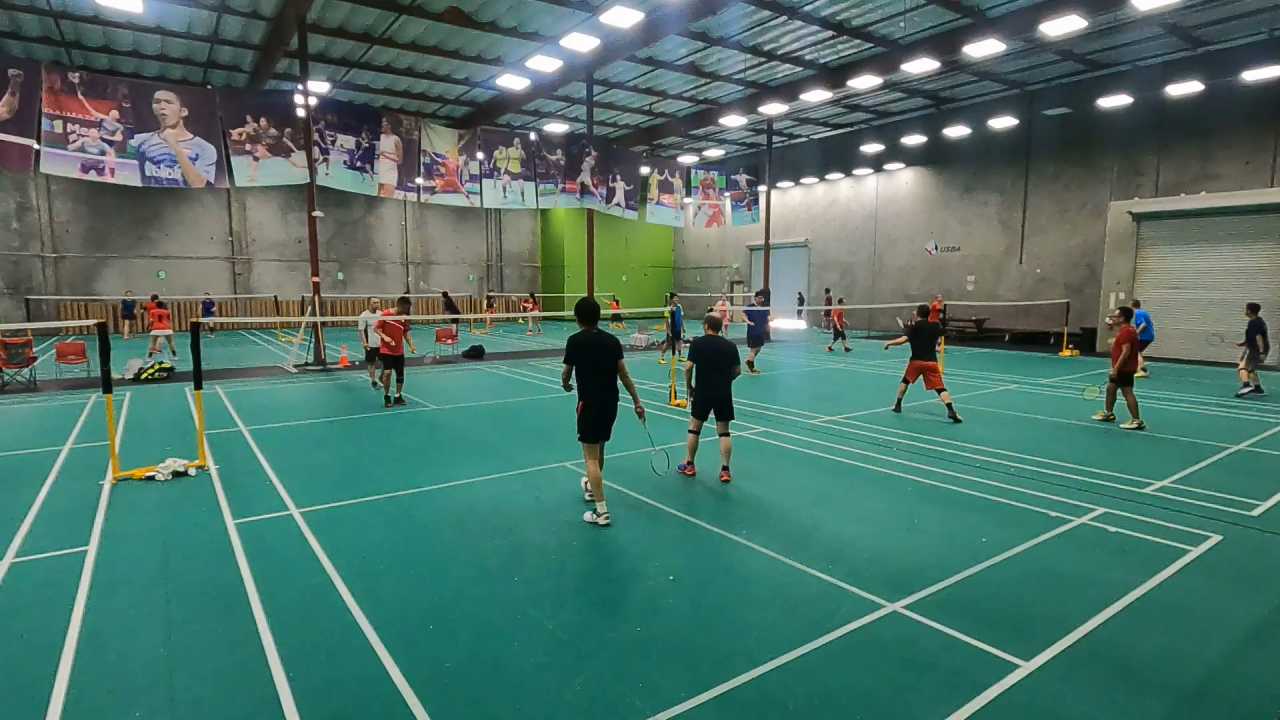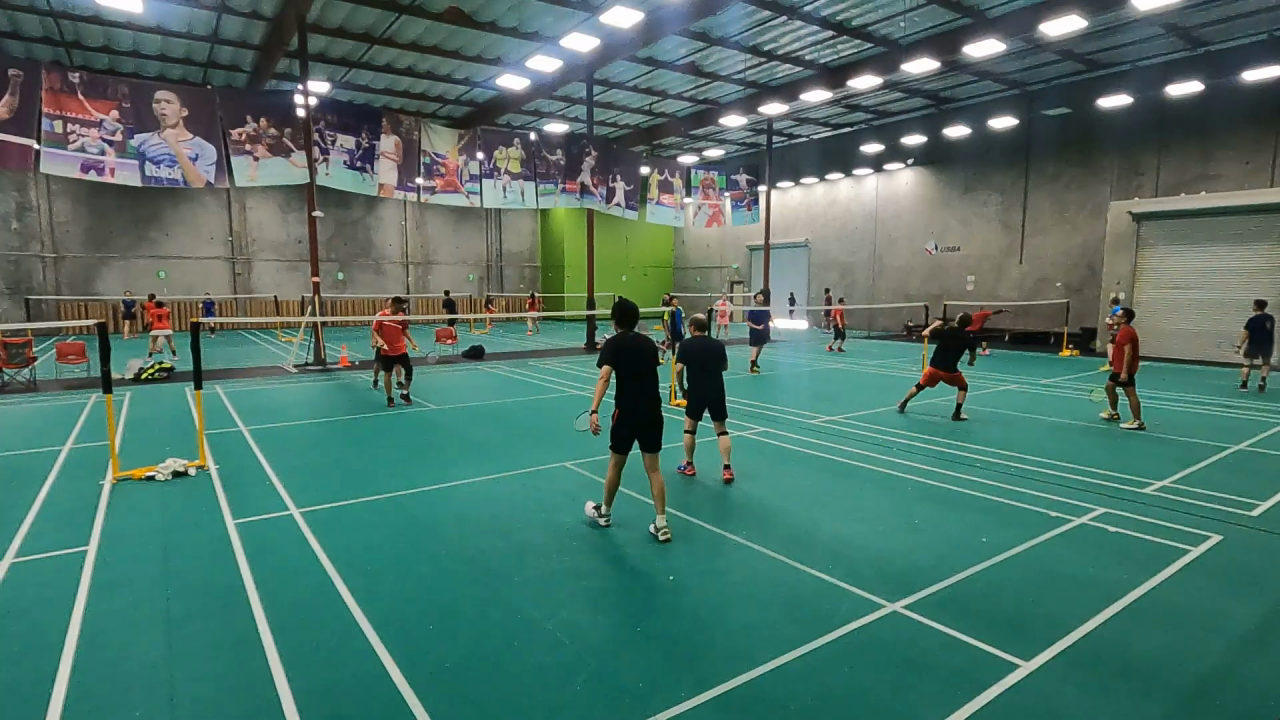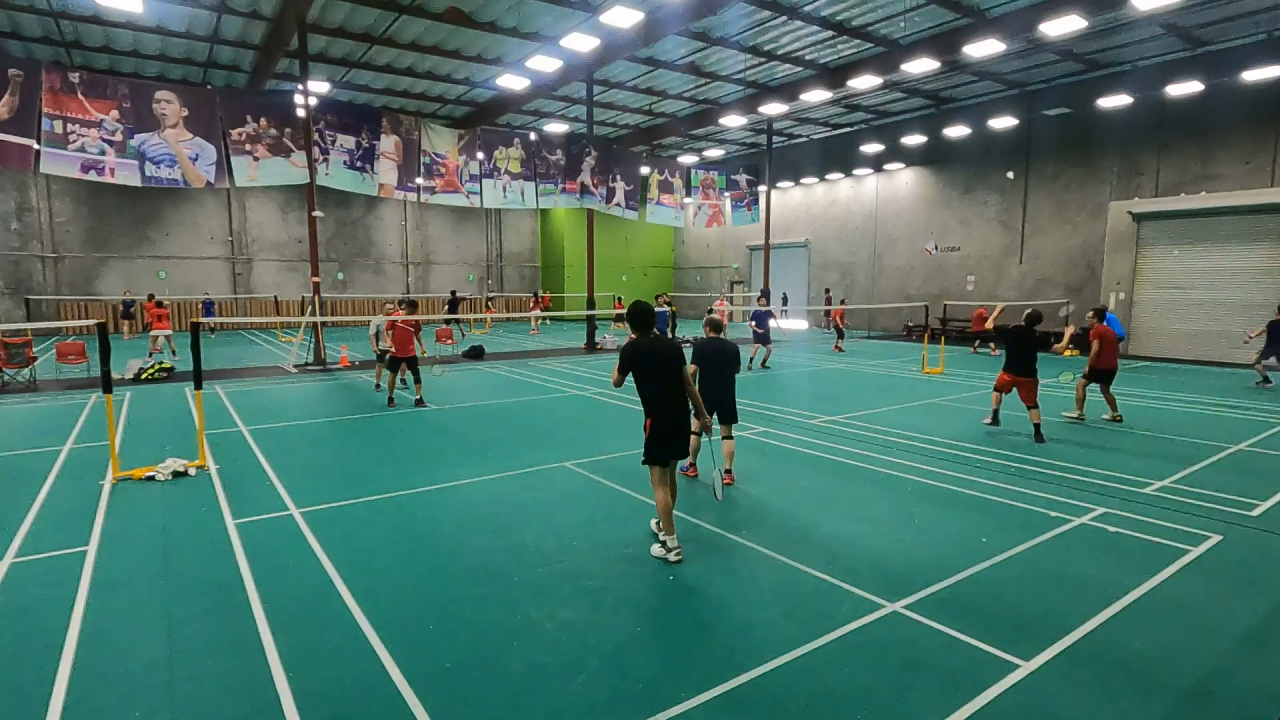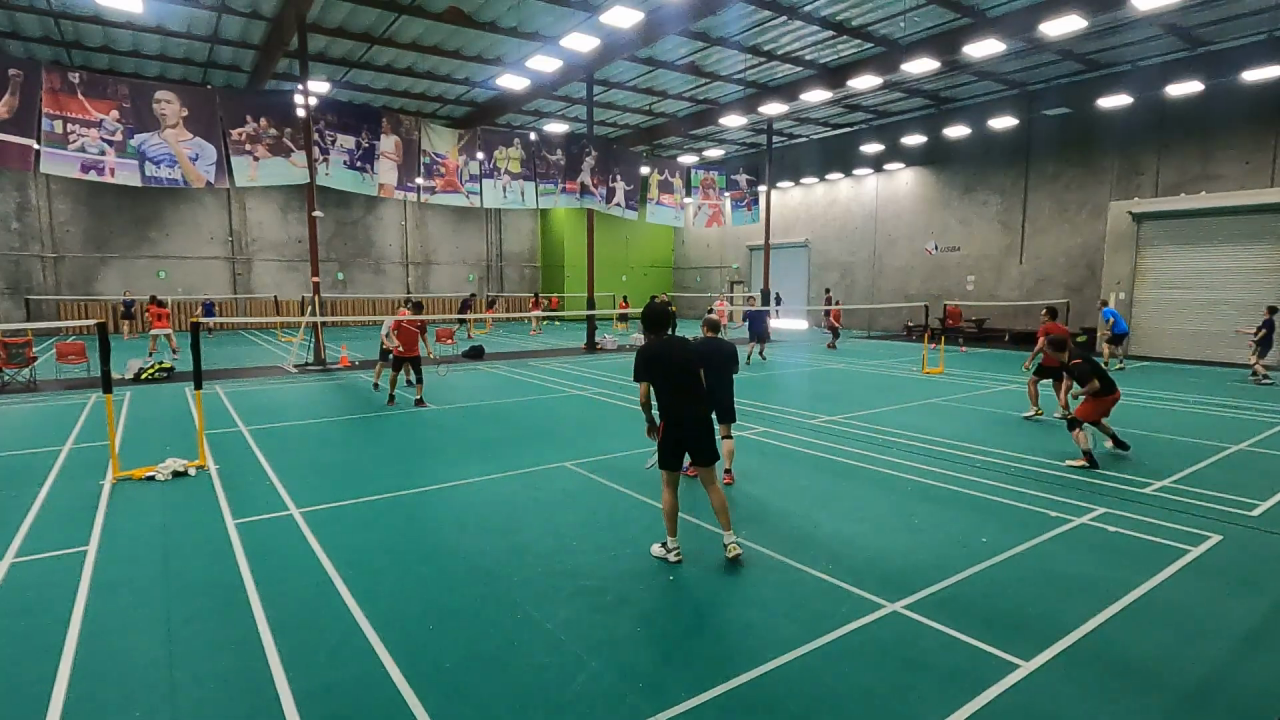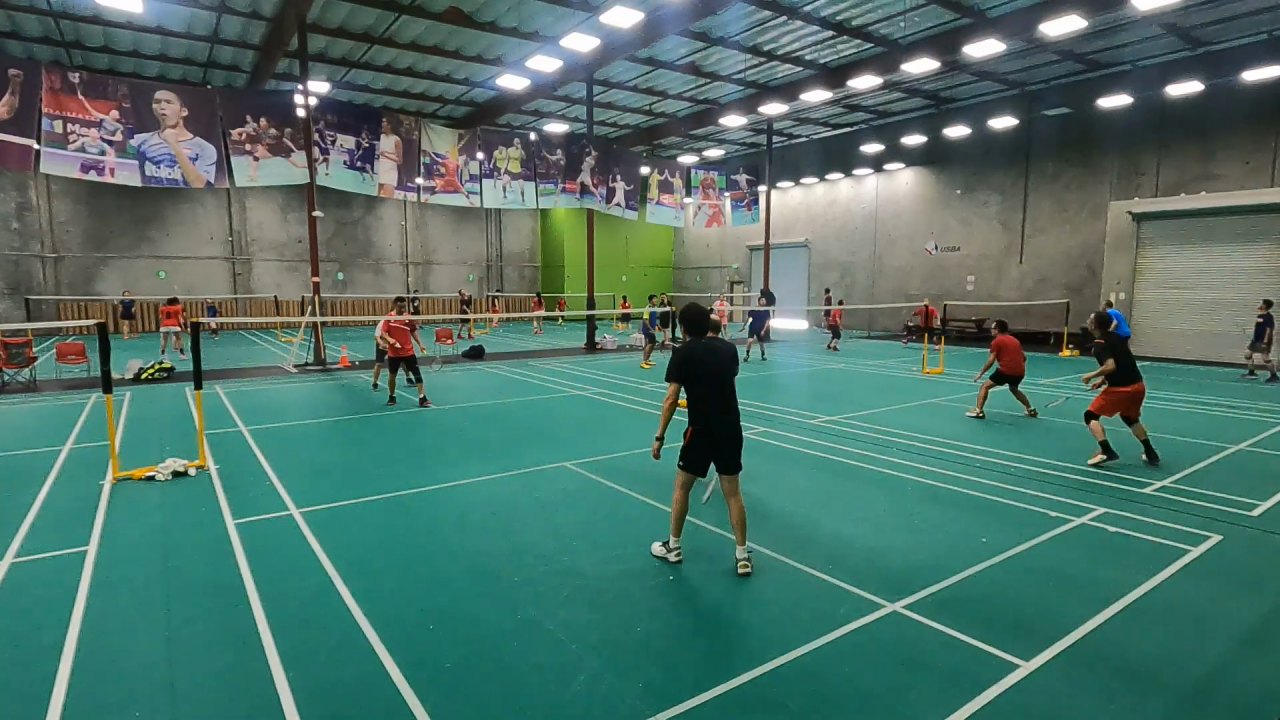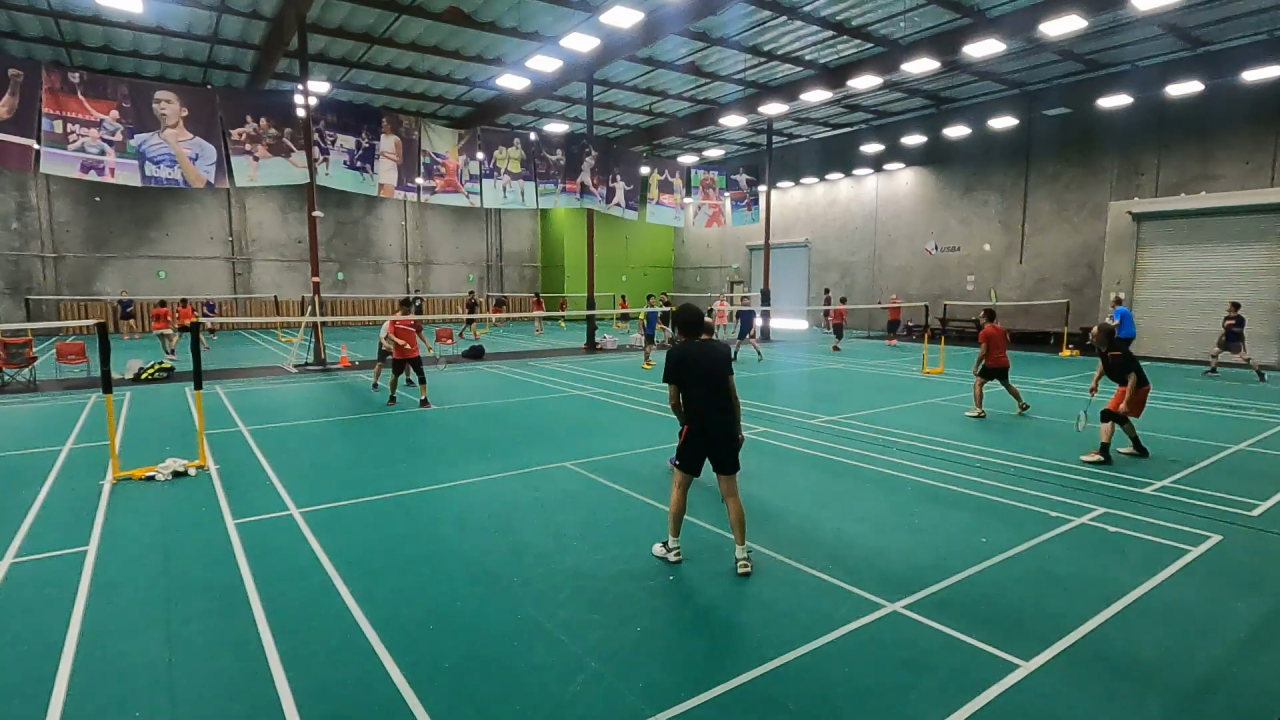
dt=0.5s
person 1, frame 1
left shoulder: (575, 341)
right shoulder: (612, 340)
left elbow: (566, 374)
right elbow: (624, 374)
left wrist: (565, 384)
right wrist: (637, 402)
left hip: (589, 404)
right hip: (611, 403)
left knee: (591, 457)
right knee: (599, 448)
left ankle: (601, 511)
right ankle: (592, 488)
person 1, frame 2
left shoulder: (613, 343)
right shoulder: (649, 343)
left elbow: (604, 377)
left wrist: (594, 411)
left hip: (627, 412)
right hip: (652, 411)
left knee: (615, 465)
right knee: (653, 469)
left ankle: (604, 512)
right ankle: (661, 524)
person 1, frame 3
left shoulder: (631, 348)
right shoulder: (672, 345)
left elbow: (616, 382)
right elbow: (688, 384)
right wrist: (703, 415)
left hip: (658, 420)
right hip: (681, 417)
left knee: (660, 483)
right knee: (669, 474)
left ankle: (671, 545)
right ankle: (664, 525)
person 1, frame 4
left shoulder: (646, 352)
right shoulder: (688, 345)
left elbow: (644, 397)
right elbow: (702, 384)
left wrist: (650, 423)
left hip: (673, 424)
right hip: (701, 419)
left knee: (669, 486)
right knee: (711, 483)
left ankle: (671, 547)
right ankle: (730, 541)
person 1, frame 5
left shoulder: (683, 353)
right shoulder: (727, 349)
left elbow: (672, 398)
left wrist: (660, 436)
left hip: (701, 429)
right hip: (731, 427)
left knee: (682, 487)
right knee: (733, 493)
left ankle: (673, 547)
right ankle: (742, 556)
person 1, frame 6
left shoulder: (677, 353)
right shoulder: (721, 349)
left elbow: (675, 400)
right elbow: (733, 395)
right wrist: (738, 428)
left hip: (697, 428)
right hip: (726, 427)
left knee: (679, 487)
right knee: (731, 492)
left ankle: (672, 547)
right ankle: (742, 556)
